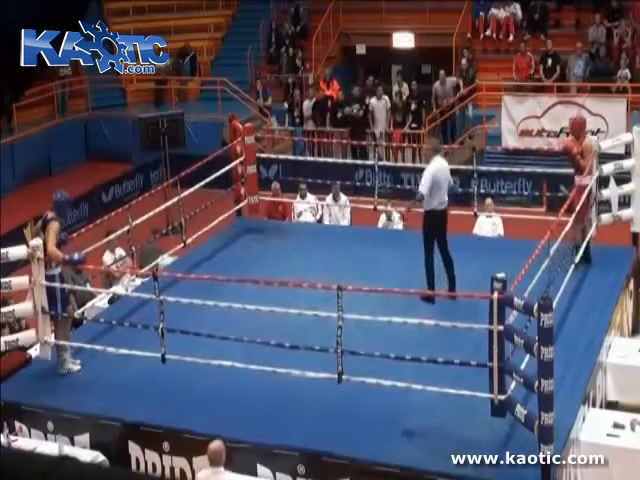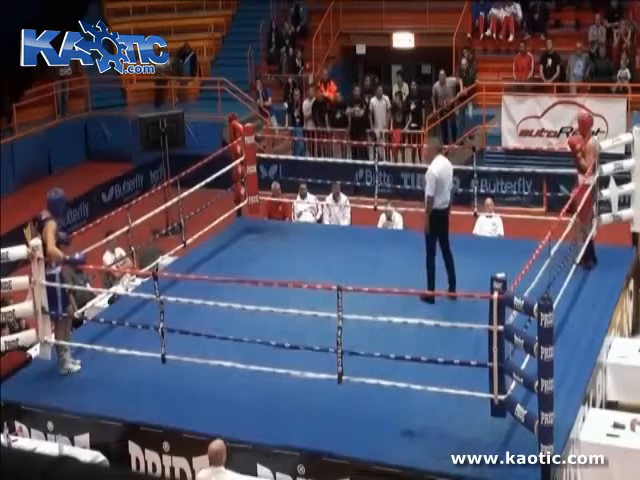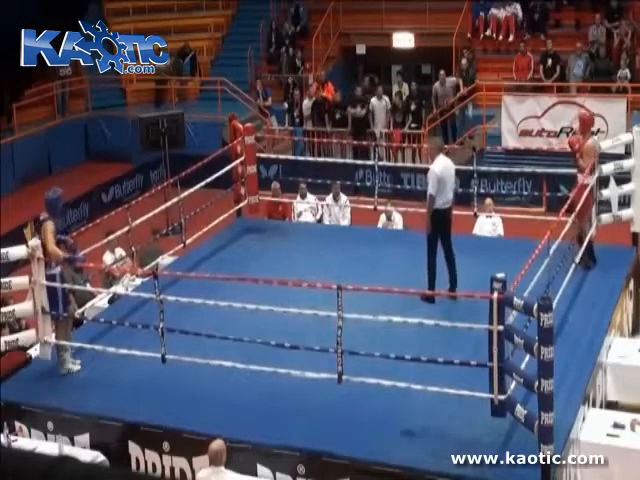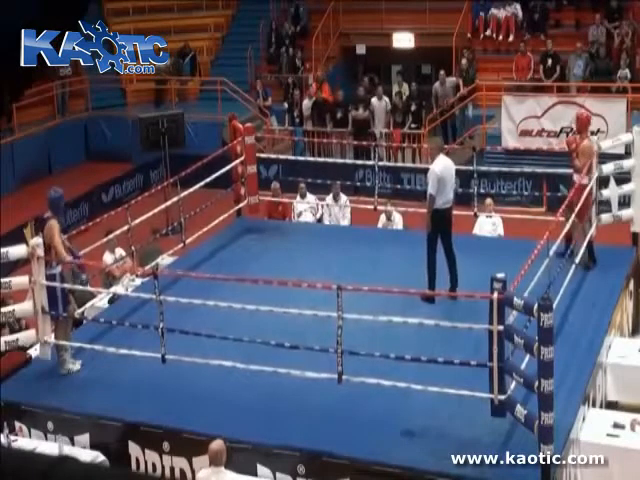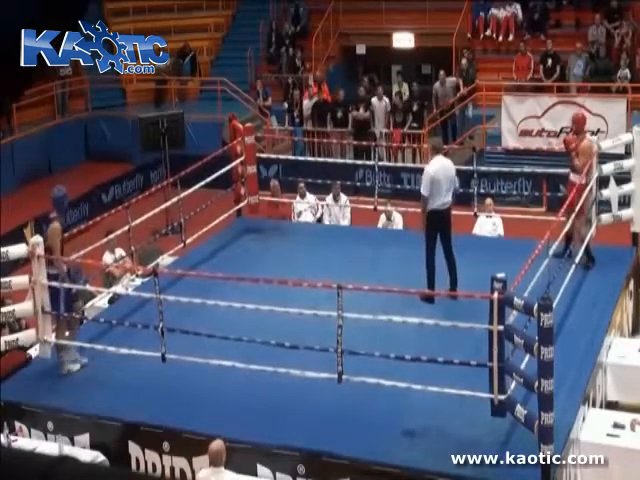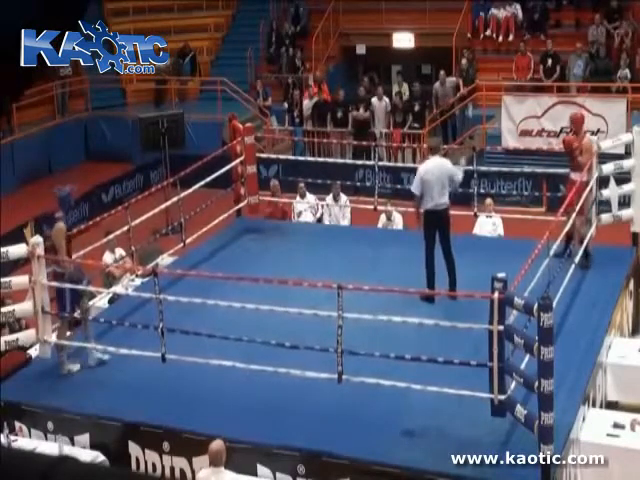
dt=0.2s
person 1, frame 1
left shoulder: (49, 217)
right shoulder: (54, 224)
left elbow: (37, 231)
right elbow: (51, 250)
right wrist: (69, 259)
left hip: (53, 272)
right hip: (52, 274)
left knee: (68, 312)
right knee: (60, 318)
left ankle: (66, 356)
right ankle: (63, 363)
person 1, frame 2
left shoulder: (45, 217)
right shoulder: (50, 223)
right elbow: (51, 249)
left wrist: (62, 237)
right wrist: (70, 259)
left hip: (54, 272)
right hip: (52, 274)
left knee: (69, 311)
right knee: (60, 319)
left ankle: (67, 356)
right ankle: (63, 363)
person 1, frame 3
left shoulder: (45, 219)
right shoulder: (48, 224)
right elbow: (52, 249)
left wrist: (67, 242)
right wrist: (70, 257)
left hip: (55, 272)
right hip: (53, 274)
left knee: (69, 311)
right knee: (61, 319)
left ankle: (67, 356)
right ankle: (63, 363)
person 1, frame 4
left shoulder: (51, 220)
right shoulder: (52, 223)
right elbow: (59, 252)
left wrist: (74, 253)
right wrist: (72, 263)
left hip: (56, 272)
right hip: (53, 274)
left knee: (69, 312)
right knee: (61, 319)
left ankle: (66, 355)
right ankle: (63, 363)
person 1, frame 5
left shoulder: (57, 221)
right shoulder: (55, 225)
right elbow: (57, 257)
right wrist: (65, 278)
left hip: (61, 273)
right hip: (57, 274)
left knee: (73, 311)
right knee: (62, 319)
left ankle: (72, 355)
right ankle: (64, 362)
person 1, frame 6
left shoulder: (62, 221)
right shoulder: (60, 226)
right elbow: (63, 258)
left wrist: (77, 273)
right wrist: (77, 277)
left hip: (67, 272)
right hip: (64, 274)
left knee: (84, 308)
right knee: (66, 319)
left ankle: (91, 353)
right ankle: (63, 363)
person 2, frame 1
left shoulder: (431, 168)
right shoulder: (445, 164)
left elbow: (422, 195)
left wrist: (408, 207)
left hip: (432, 213)
right hip: (443, 211)
left knee: (429, 253)
right knee: (444, 249)
left ankle: (430, 292)
right ankle: (452, 288)
person 2, frame 2
left shoulder: (433, 169)
right shoulder: (448, 164)
left elbow: (430, 197)
left wrist: (426, 219)
left hip: (435, 213)
right hip: (445, 211)
left knee: (431, 253)
right knee: (446, 249)
left ankle: (430, 292)
right ankle: (452, 288)
person 2, frame 3
left shoulder: (435, 168)
right shoulder: (450, 163)
left elbow: (432, 196)
left wrist: (428, 219)
left hip: (437, 212)
right hip: (447, 211)
left knee: (432, 252)
right knee: (448, 249)
left ankle: (431, 292)
right ankle: (453, 288)
person 2, frame 4
left shoulder: (435, 168)
right shoulder: (450, 163)
left elbow: (431, 196)
left wrist: (428, 218)
left hip: (436, 212)
right hip: (448, 210)
left knee: (432, 252)
right knee: (449, 249)
left ankle: (431, 292)
right ankle: (453, 288)
person 2, frame 5
left shoulder: (429, 168)
right shoulder: (450, 164)
left elbow: (424, 196)
right elbow: (454, 186)
left wrist: (423, 215)
left hip: (433, 213)
right hip: (446, 211)
left knee: (430, 252)
right knee: (448, 250)
left ankle: (430, 292)
right ankle: (453, 288)
person 2, frame 6
left shoulder: (423, 168)
right shoulder: (446, 164)
left elbow: (416, 194)
right elbow: (458, 180)
left wrist: (418, 212)
right wrist: (462, 164)
left hip: (429, 214)
right hip: (444, 212)
left knee: (429, 253)
right knee: (447, 251)
left ankle: (430, 292)
right ankle: (452, 289)
person 3, frame 1
left shoulder: (587, 144)
right shoulder: (576, 142)
left elbow: (587, 167)
left wrist: (575, 156)
right wrist: (572, 154)
left hip: (584, 185)
right hip: (579, 183)
left knee: (579, 221)
right knee: (582, 220)
left ankle: (582, 255)
right ankle: (585, 255)
person 3, frame 2
left shoulder: (590, 144)
right shoulder: (583, 140)
left elbow: (588, 168)
left wrist: (578, 153)
right wrist: (576, 150)
left hip: (587, 185)
right hip: (582, 183)
left knee: (585, 221)
right knee: (582, 220)
left ankle: (591, 258)
right ankle: (586, 255)
person 3, frame 3
left shoulder: (589, 144)
right shoulder: (583, 140)
left elbow: (585, 168)
left wrist: (576, 153)
right wrist: (576, 149)
left hip: (586, 184)
right hip: (581, 183)
left knee: (583, 221)
right knee: (577, 218)
left ankle: (591, 258)
right ankle: (582, 251)
person 3, frame 4
left shoulder: (586, 144)
right shoulder: (578, 140)
left elbow: (580, 168)
left wrist: (573, 152)
right wrist: (572, 150)
left hip: (582, 184)
right hip: (576, 182)
left knee: (582, 221)
right knee: (570, 216)
left ankle: (591, 258)
right ankle: (569, 249)
person 3, frame 5
left shoulder: (586, 144)
right shoulder: (575, 139)
left elbow: (580, 167)
left wrist: (572, 152)
right wrist: (570, 149)
left hip: (580, 184)
right hip: (572, 181)
left knee: (579, 220)
right knee: (570, 217)
left ankle: (589, 257)
right ankle: (567, 249)
person 3, frame 6
left shoulder: (586, 141)
right shoulder: (574, 138)
left elbow: (585, 165)
left wrist: (575, 151)
right wrist: (568, 150)
left hip: (582, 182)
right hip: (572, 179)
left knee: (579, 219)
left ankle: (586, 256)
right ankle: (567, 249)
